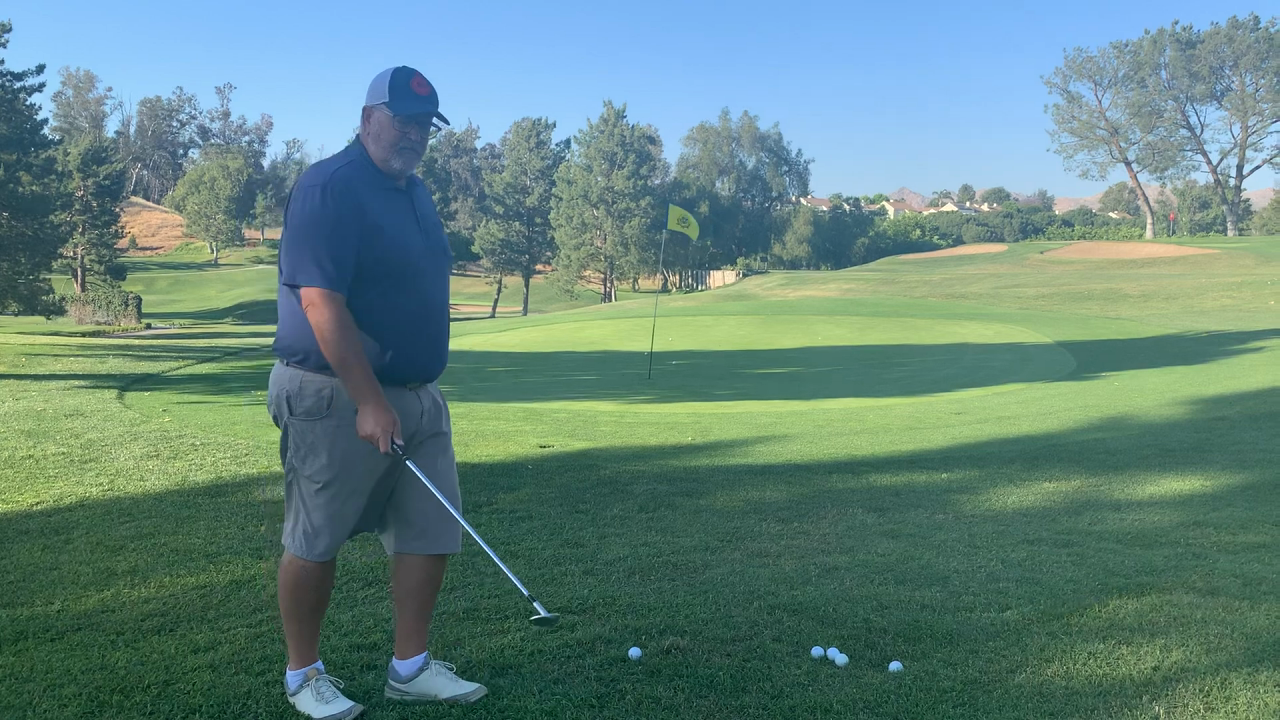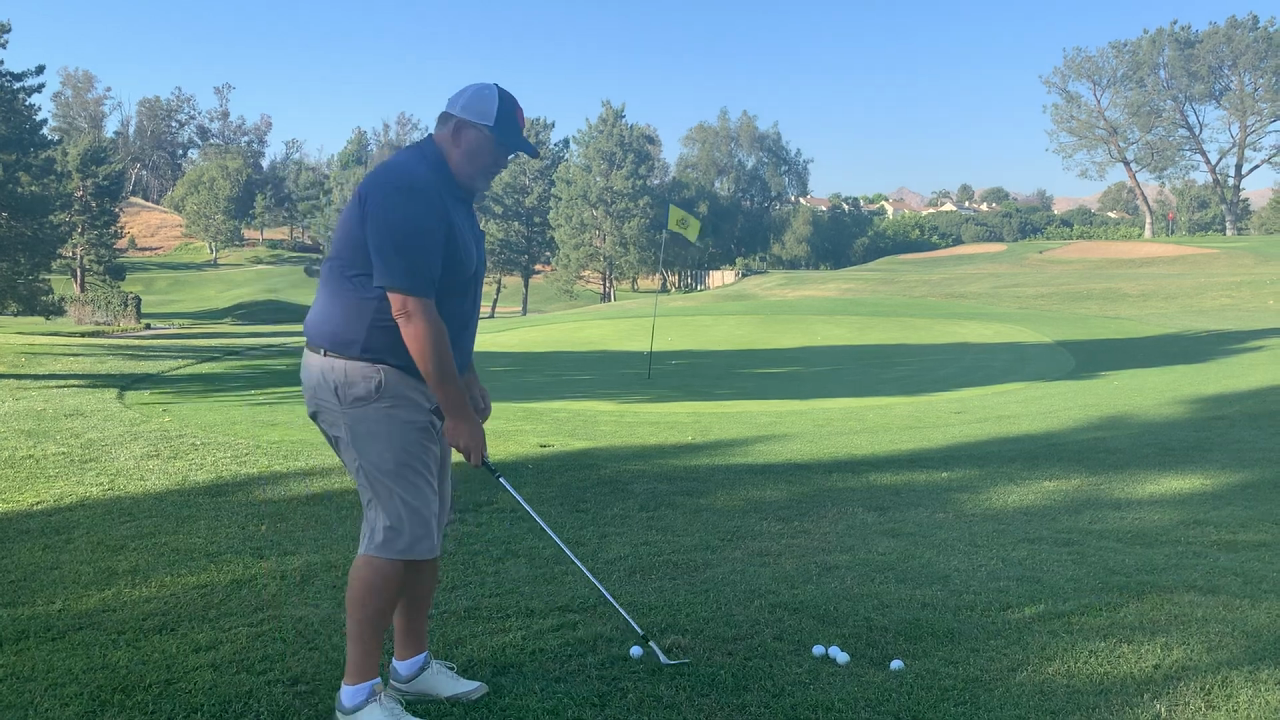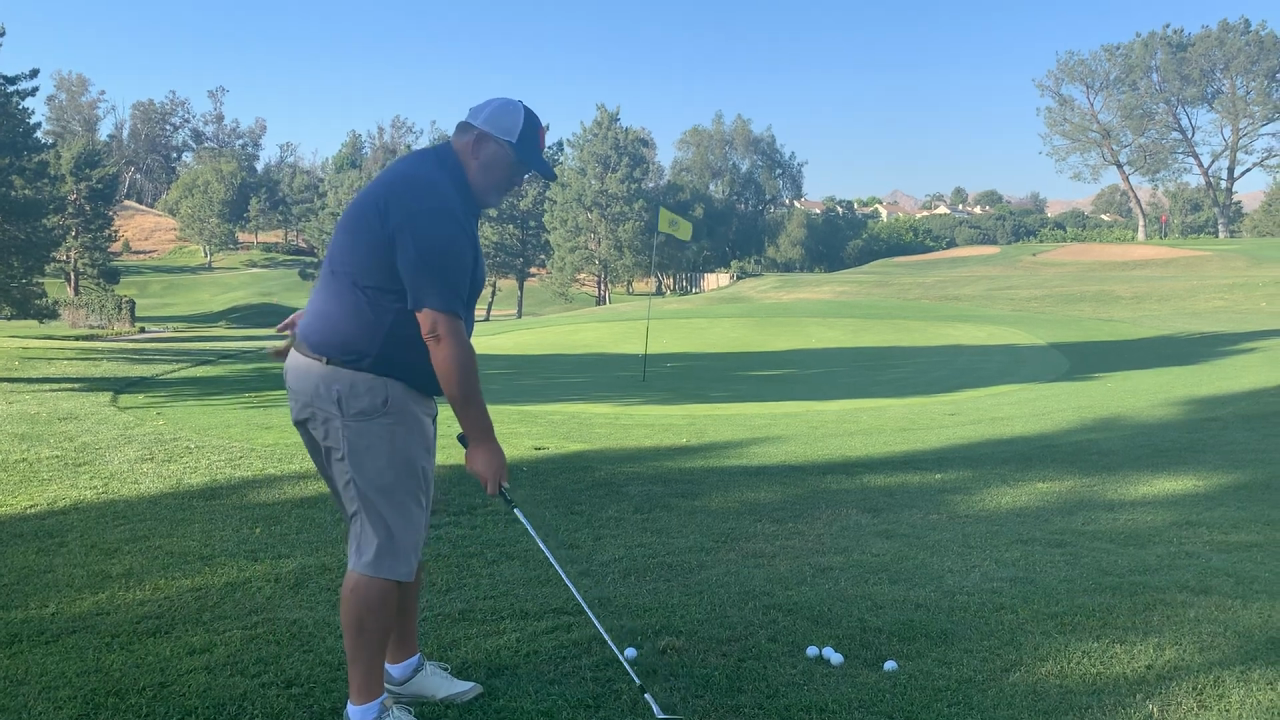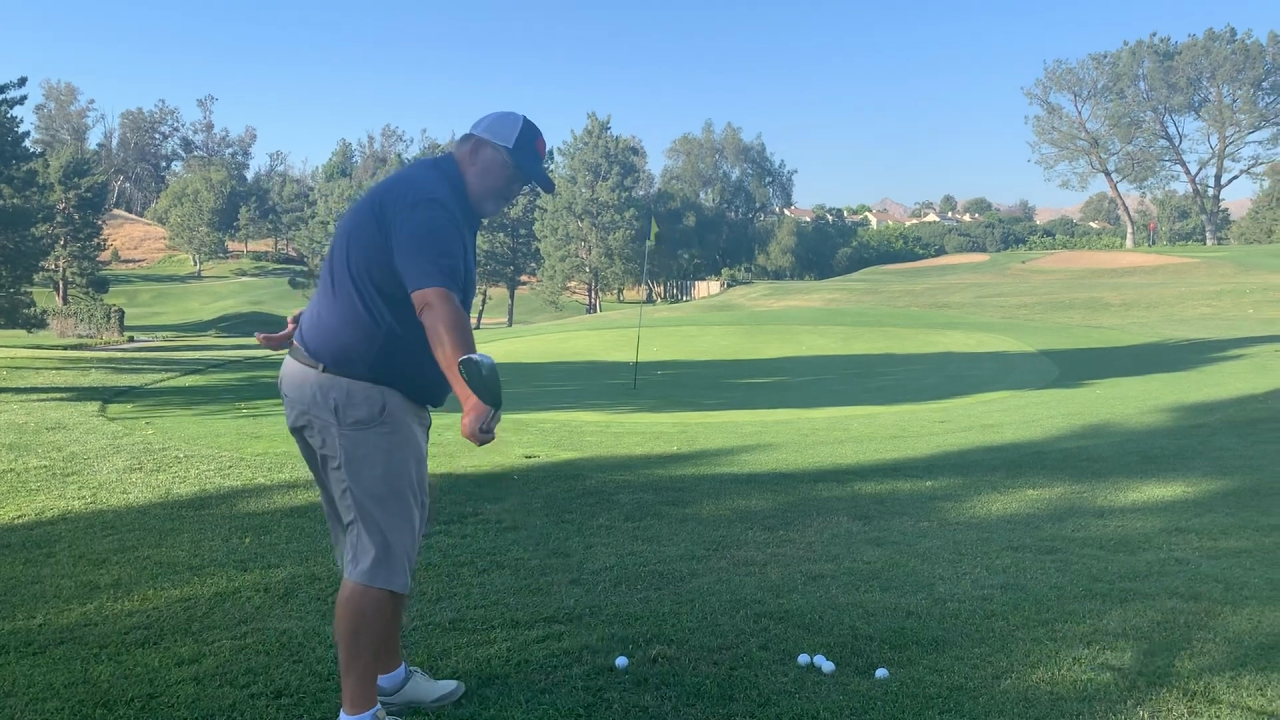
dt=0.5s
person 1, frame 1
left shoulder: (415, 191)
right shoulder: (330, 187)
right elbow: (322, 303)
left wrist: (426, 388)
right wrist: (371, 403)
left hip: (417, 394)
right hip: (335, 395)
left knee: (429, 530)
right knee: (317, 538)
left ankle: (410, 666)
person 1, frame 2
left shoulder: (450, 192)
right shoulder: (407, 187)
right elbow: (411, 312)
left wrist: (466, 384)
right wrist: (457, 412)
left hip: (411, 381)
right hip: (365, 378)
left knee: (423, 526)
right knee: (400, 526)
left ankle: (411, 664)
person 1, frame 3
left shoulder: (428, 182)
right shoulder: (433, 200)
left elbow: (356, 255)
right elbow: (443, 333)
left wrist: (315, 320)
right wrist: (481, 439)
left hip: (373, 380)
right hip: (357, 386)
left knee: (407, 529)
right knee: (384, 543)
left ankle: (403, 666)
person 1, frame 4
left shoulder: (437, 200)
right shoulder: (428, 199)
left elbow: (362, 272)
right elbow: (437, 306)
left wrist: (305, 325)
right wrist: (472, 397)
left hip: (370, 386)
right hip: (351, 391)
left knee: (397, 536)
right knee: (379, 551)
